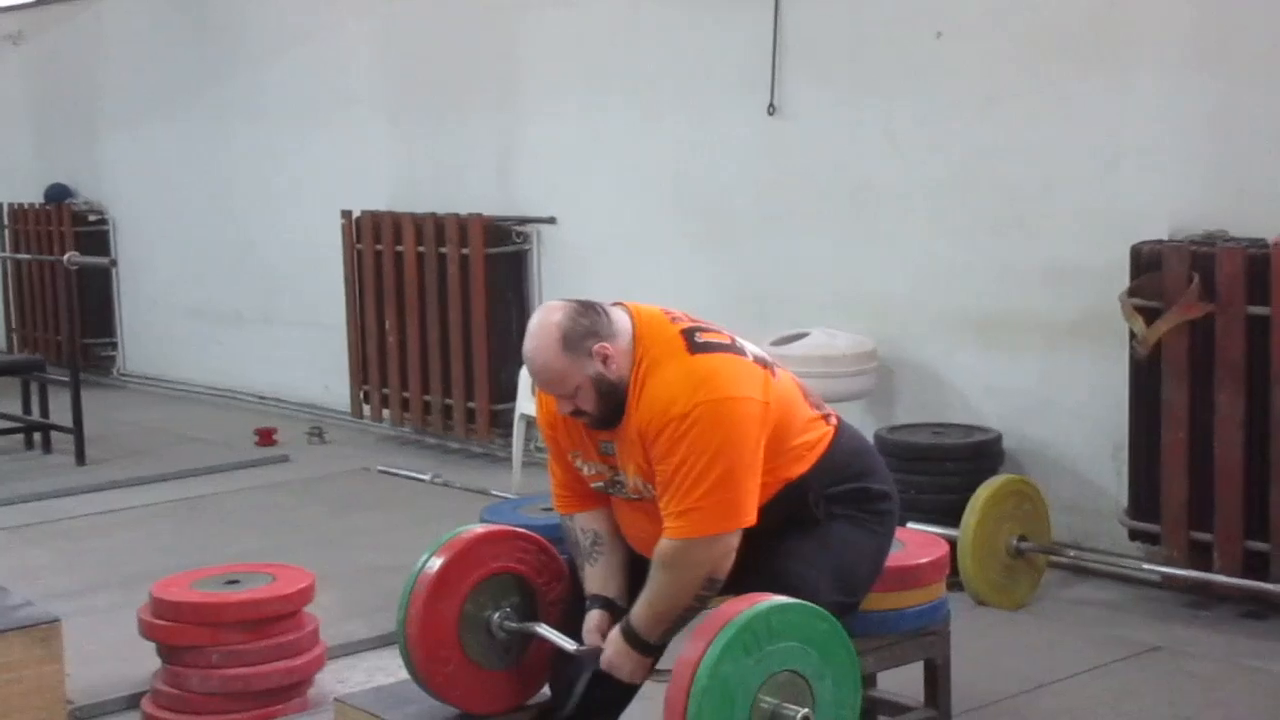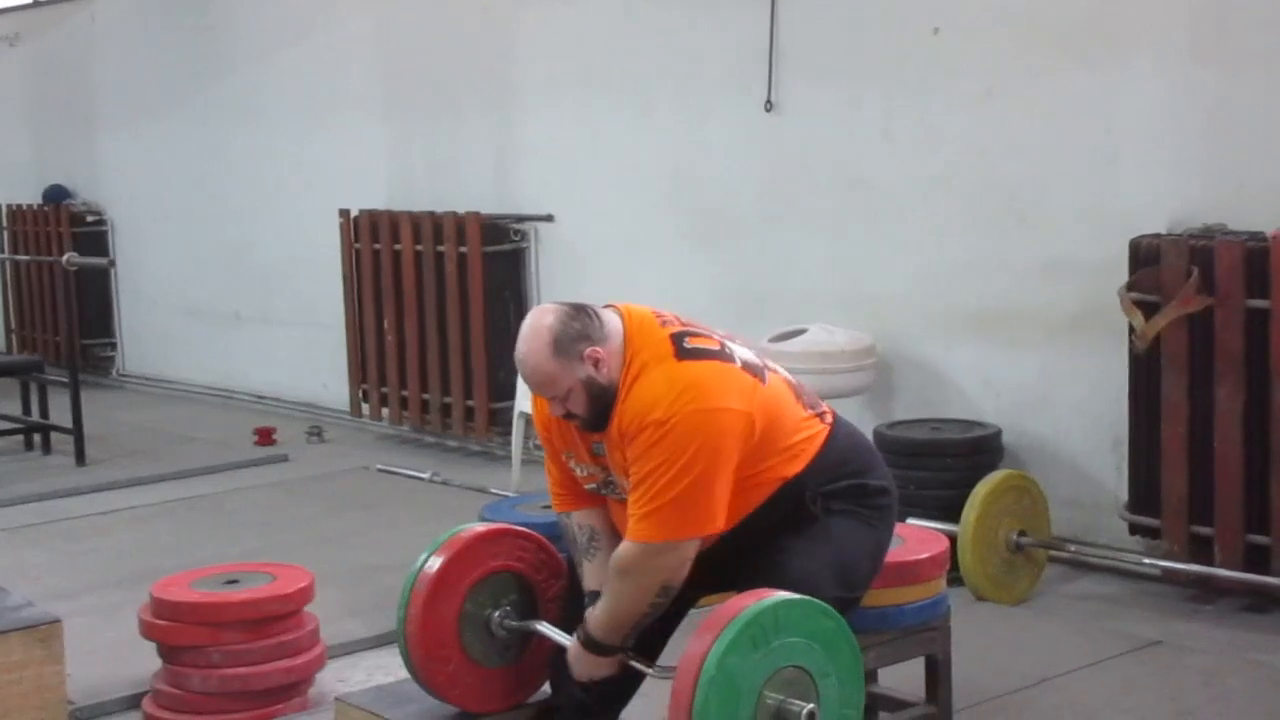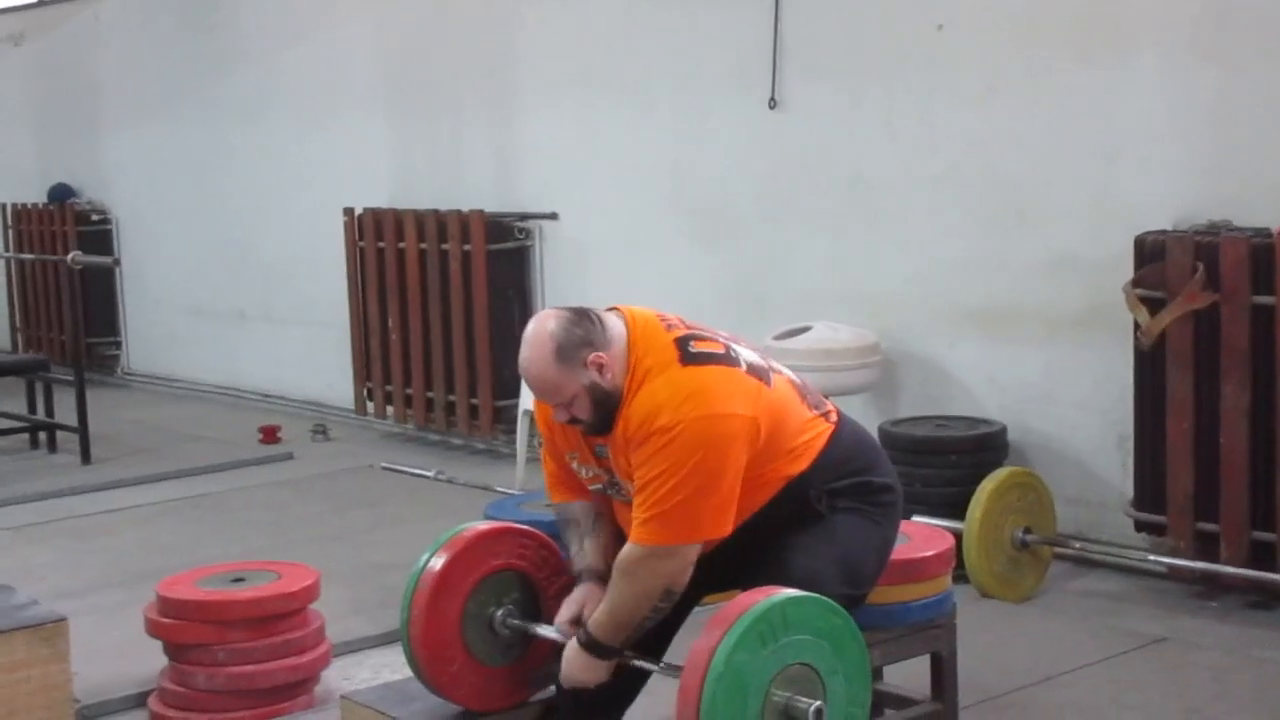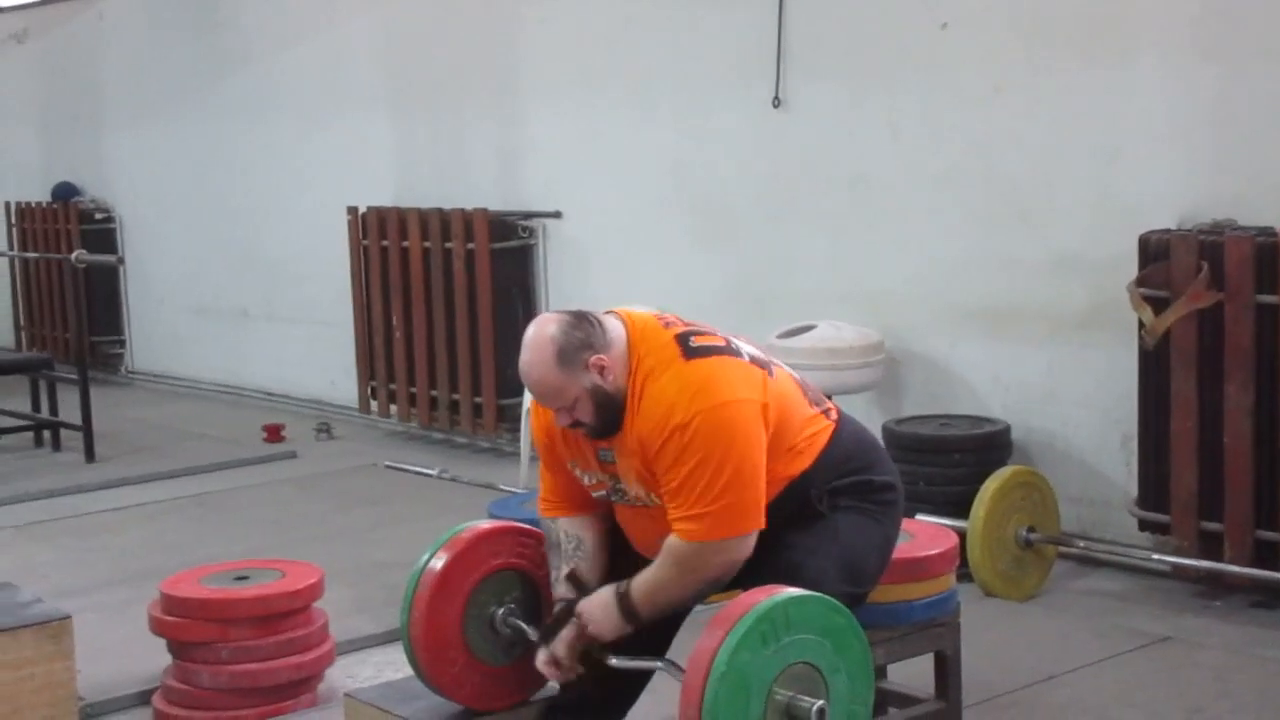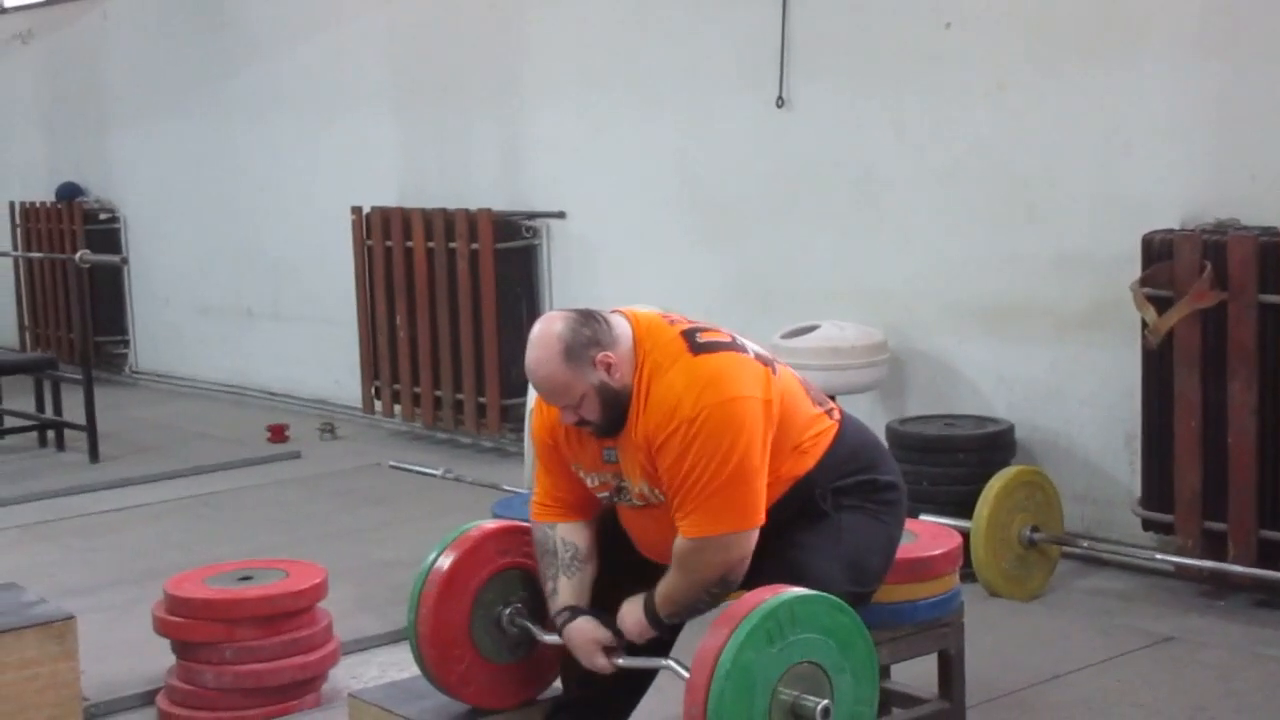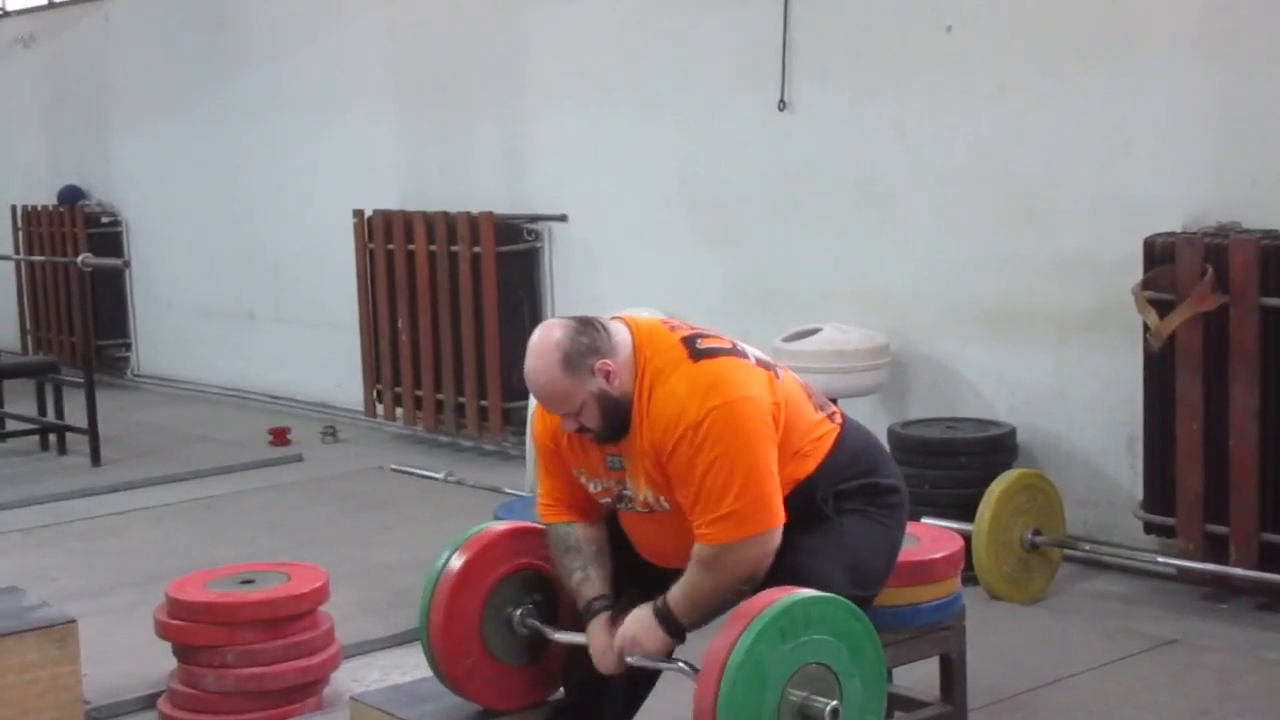
dt=0.3s
person 1, frame 1
left shoulder: (698, 387)
right shoulder: (568, 378)
left elbow: (701, 550)
right elbow: (584, 501)
left wrist: (638, 638)
right wrist: (602, 602)
right knee: (584, 626)
person 1, frame 2
left shoulder: (682, 394)
right shoulder: (562, 378)
left elbow: (658, 558)
right elbow: (581, 496)
left wrist: (599, 643)
right wrist: (597, 602)
right knee: (585, 618)
person 1, frame 3
left shoulder: (689, 398)
right shoulder: (568, 380)
left elbow: (659, 560)
right elbow: (577, 488)
left wrist: (597, 647)
right wrist: (590, 581)
right knee: (596, 619)
person 1, frame 4
left shoulder: (696, 392)
right shoulder: (563, 392)
left elbow: (719, 550)
right elbow: (568, 508)
left wrist: (627, 604)
right wrist: (575, 610)
person 1, frame 5
left shoulder: (703, 389)
right shoulder: (568, 386)
left elbow: (722, 550)
right elbow: (561, 512)
left wrist: (654, 612)
right wrist: (569, 615)
right knee: (603, 616)
person 1, frame 6
left shoulder: (706, 396)
right shoulder: (567, 395)
left elbow: (738, 552)
right elbow: (569, 512)
left wrist: (668, 621)
right wrist: (601, 608)
